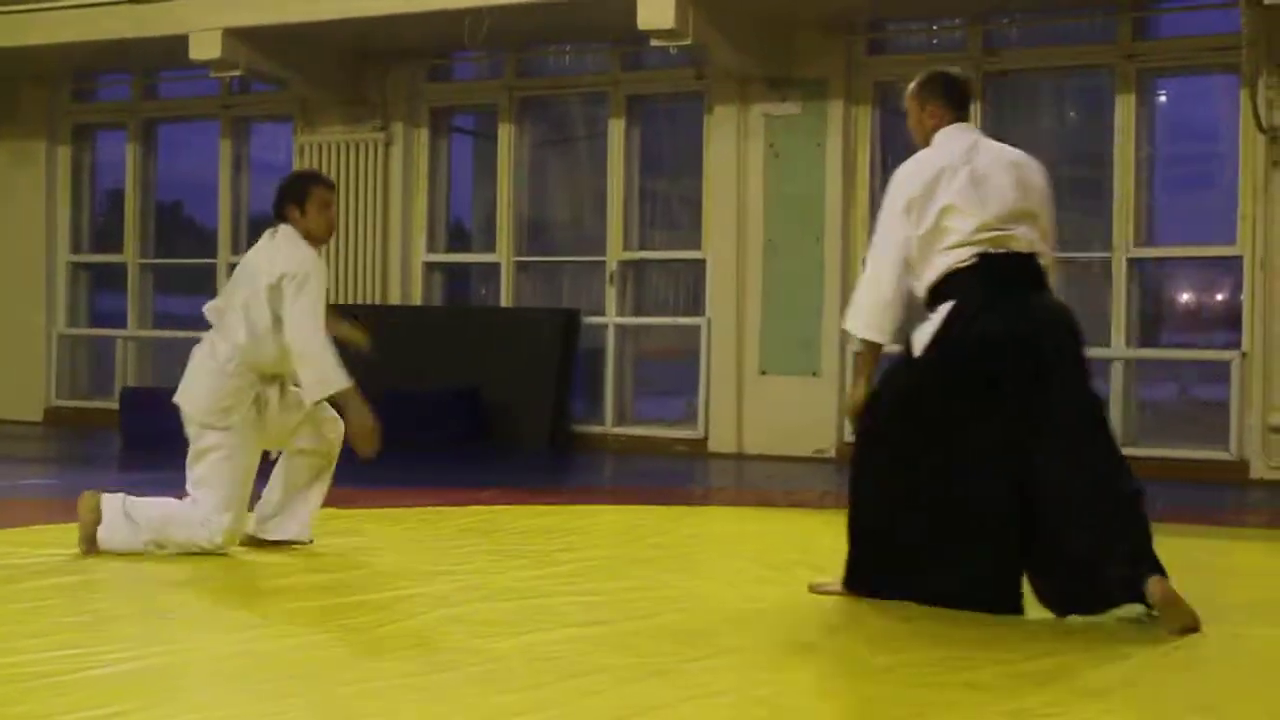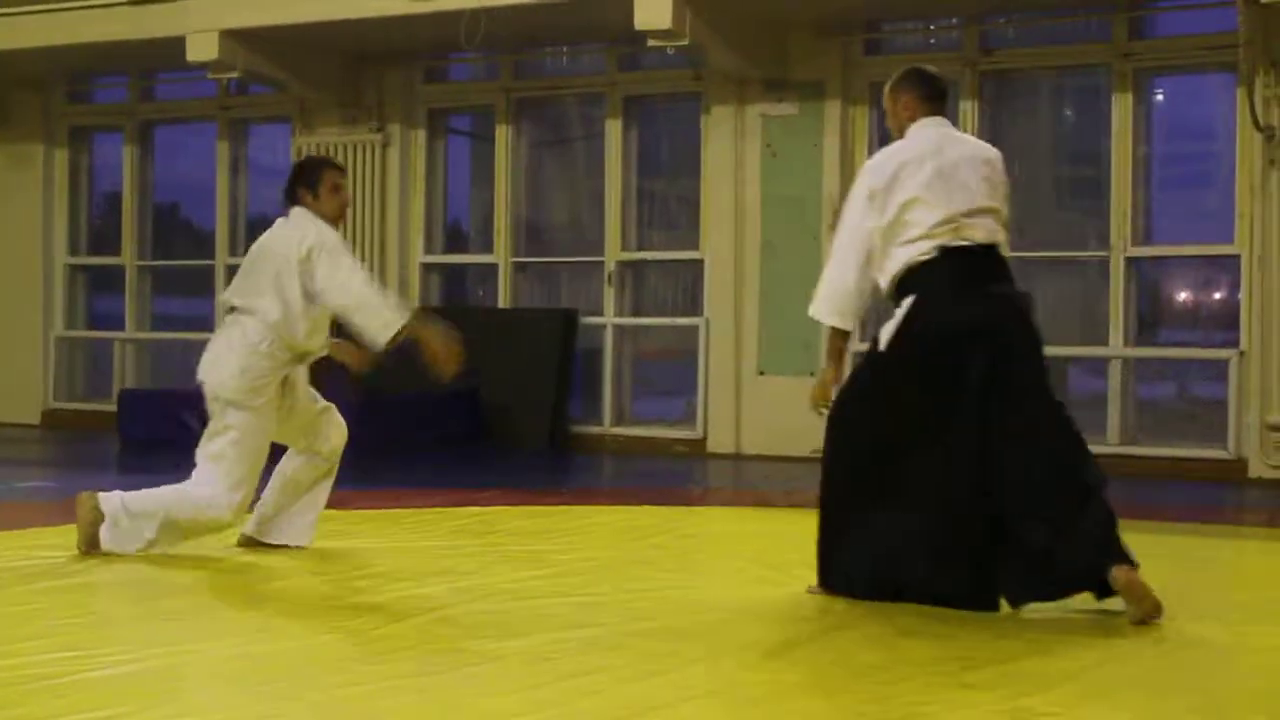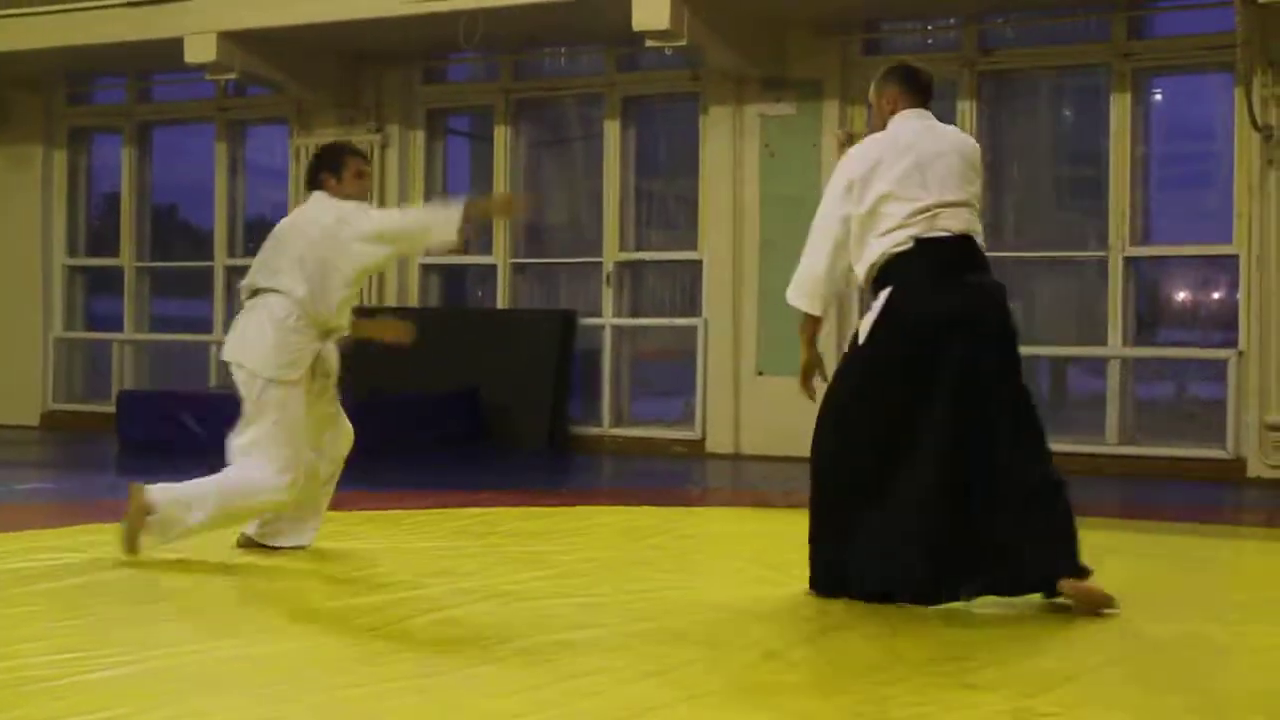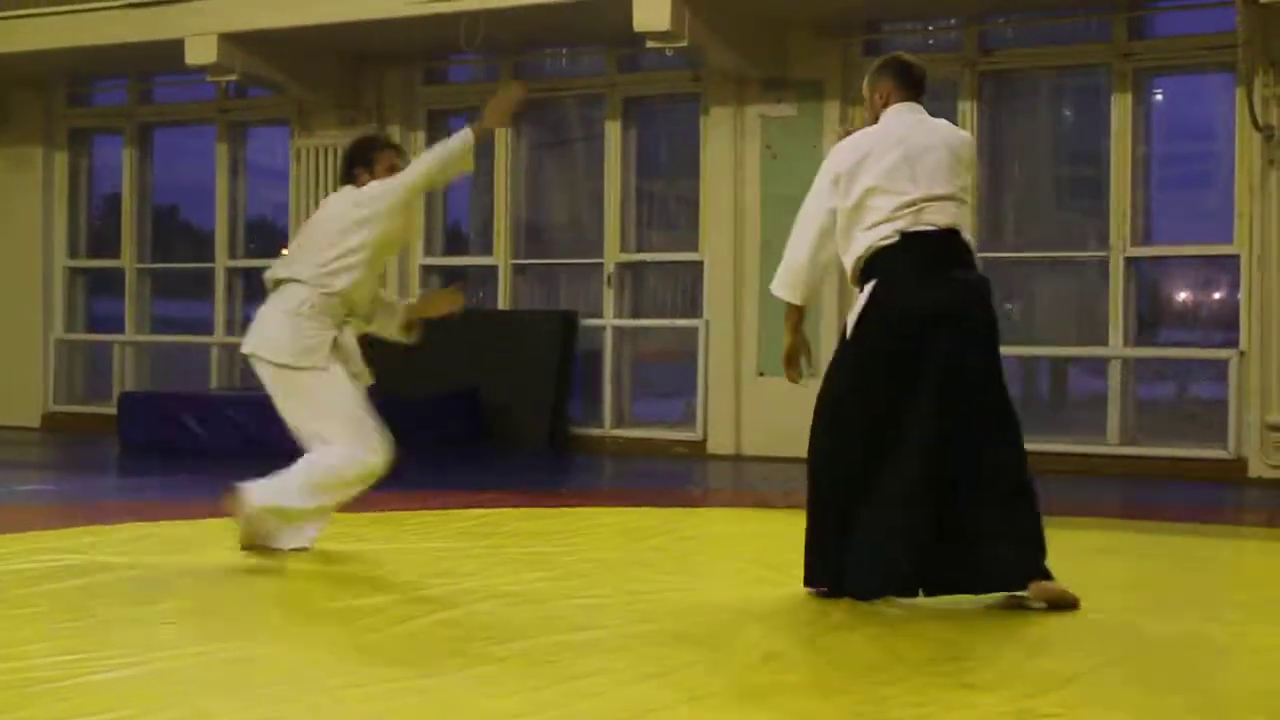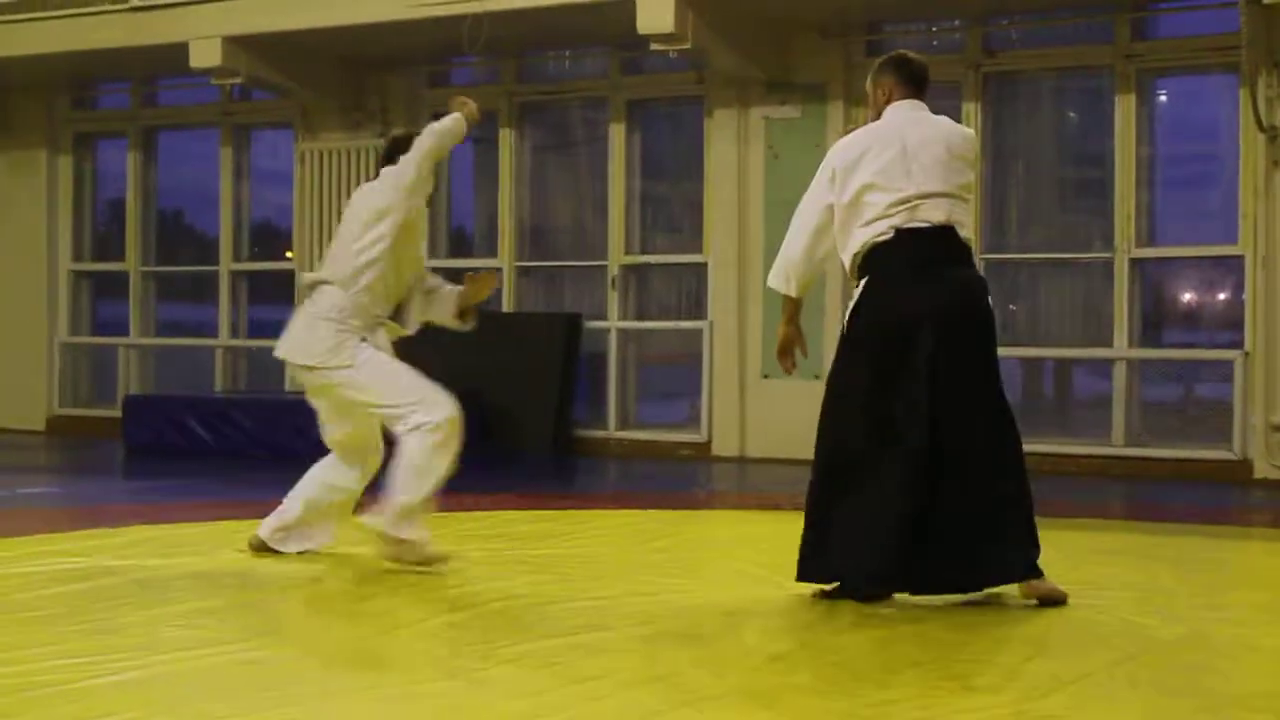
dt=0.1s
person 1, frame 1
left shoulder: (917, 173)
right shoulder: (1024, 165)
left elbow: (885, 268)
left wrist: (862, 373)
left hip: (968, 318)
right hip: (1037, 311)
left knee: (889, 435)
right knee: (1076, 449)
left ankle: (869, 575)
right ankle: (1144, 579)
person 1, frame 2
left shoulder: (884, 165)
right shoulder: (987, 158)
left elbow: (849, 263)
left wrist: (833, 363)
left hip: (932, 310)
right hip: (998, 302)
left knee: (861, 435)
right knee: (1039, 441)
left ankle: (854, 573)
right ankle: (1113, 569)
person 1, frame 3
left shoulder: (864, 156)
right shoulder: (965, 149)
left elbow: (825, 248)
left wrist: (808, 343)
left hip: (908, 300)
right hip: (974, 291)
left knee: (854, 432)
right knee: (1004, 432)
left ankle: (848, 572)
right ankle: (1062, 571)
person 1, frame 4
left shoulder: (852, 151)
right shoulder: (960, 143)
left elbow: (809, 240)
left wrist: (793, 327)
left hip: (896, 293)
right hip: (961, 286)
left knee: (855, 431)
right knee: (982, 430)
left ankle: (859, 572)
right ankle: (1027, 572)
person 1, frame 5
left shoulder: (852, 148)
right shoulder: (961, 140)
left elbow: (807, 232)
left wrist: (789, 318)
left hip: (890, 289)
right hip: (955, 284)
left knee: (863, 430)
right knee: (978, 427)
left ankle: (862, 571)
right ankle: (1018, 568)
person 2, frame 1
left shoulder: (279, 246)
right shoulder: (300, 262)
right elbow: (308, 340)
left wrist: (333, 323)
right wrist: (354, 404)
left hip: (249, 385)
right hip: (229, 390)
left knee: (325, 431)
right knee: (214, 527)
left ankle: (269, 528)
right ankle: (104, 513)
person 2, frame 2
left shoulder: (288, 236)
right shoulder: (318, 236)
right elbow: (356, 291)
left wrist: (327, 346)
right wrist: (423, 329)
left hip: (261, 369)
right hip: (247, 372)
left knee: (326, 434)
right knee: (221, 495)
left ankle: (268, 531)
right ankle: (104, 514)
person 2, frame 3
left shoulder: (318, 223)
right shoulder: (338, 217)
right elbow: (403, 226)
left wrist: (364, 327)
right wrist: (478, 209)
left hip: (272, 344)
right hip: (276, 350)
left knee: (333, 438)
right knee: (274, 479)
left ankle: (272, 533)
right ankle: (155, 502)
person 2, frame 4
left shoulder: (365, 224)
right shoulder: (361, 204)
left elbow: (373, 307)
right elbow: (424, 171)
left wrist: (417, 312)
right wrist: (485, 124)
left hip: (305, 336)
right hip: (295, 335)
left knee: (334, 445)
right knee: (358, 457)
left ankle: (272, 532)
right ankle: (259, 506)
person 2, frame 5
left shoulder: (401, 232)
right shoulder: (386, 195)
left elbow: (420, 293)
right elbow: (428, 148)
left wrist: (465, 297)
right wrist: (462, 116)
left hip: (342, 340)
right hip: (332, 339)
left knee: (357, 455)
right knee: (438, 417)
left ankle: (276, 537)
right ankle: (400, 531)
